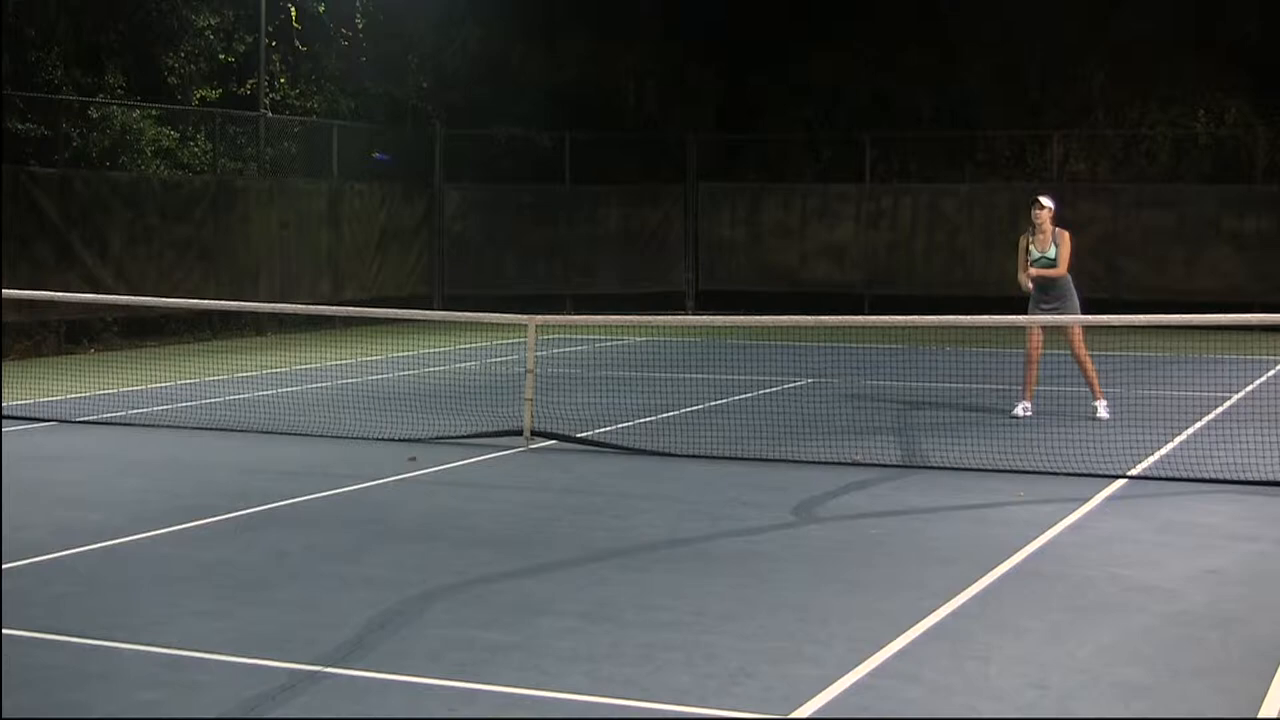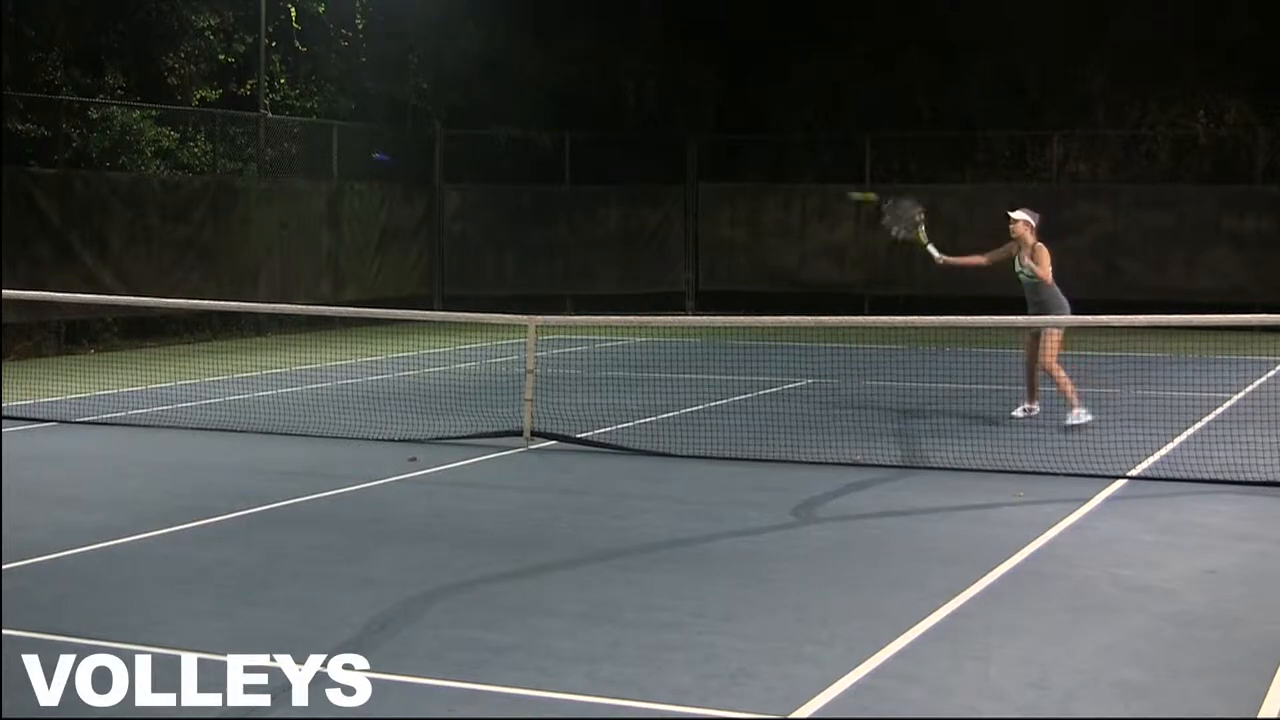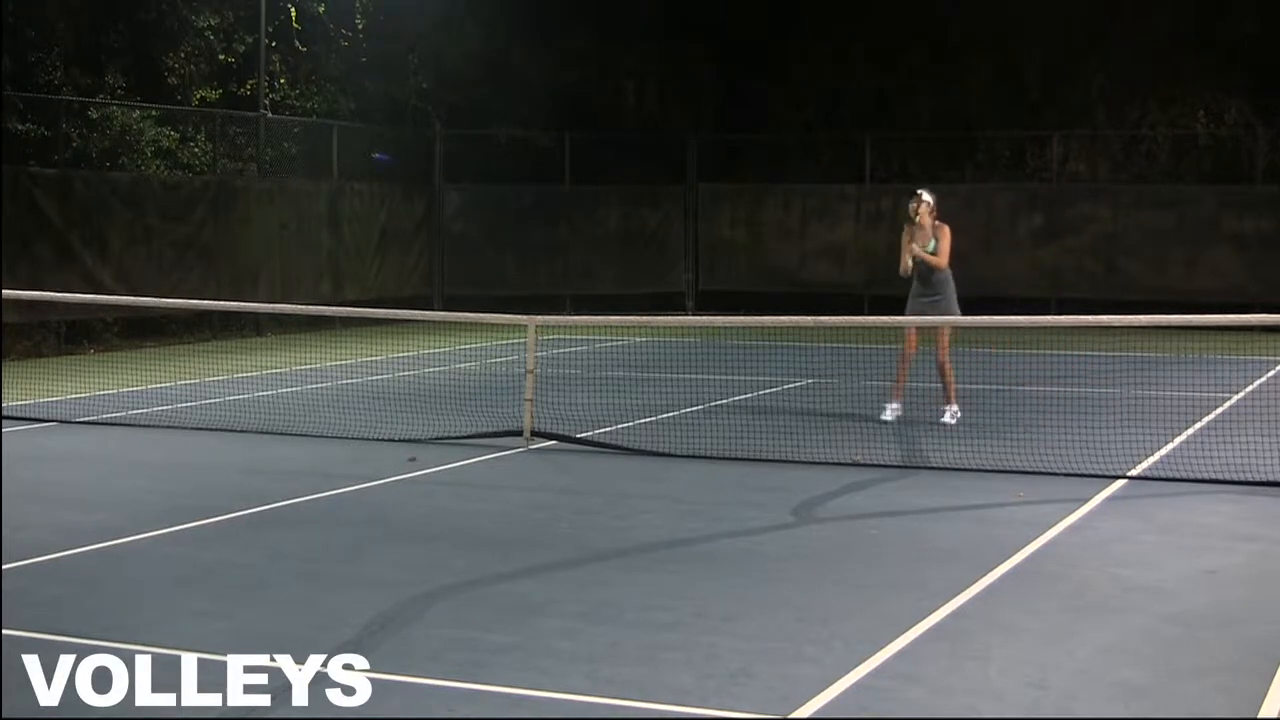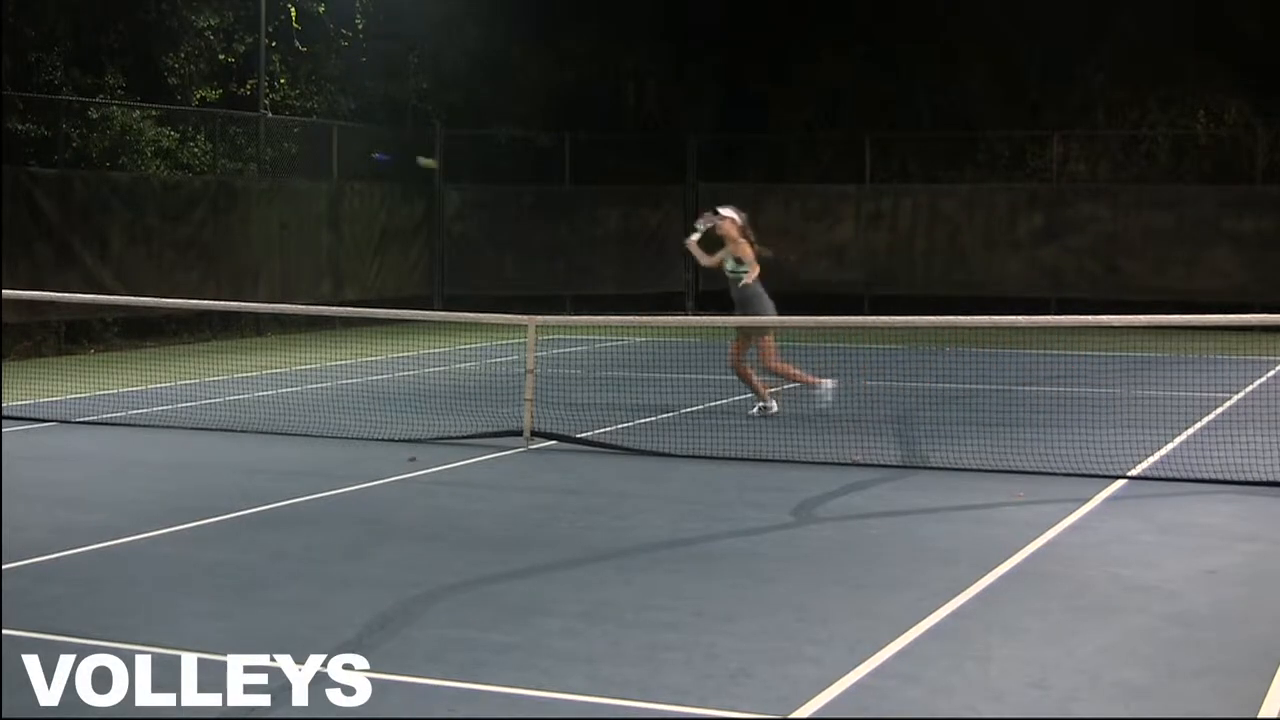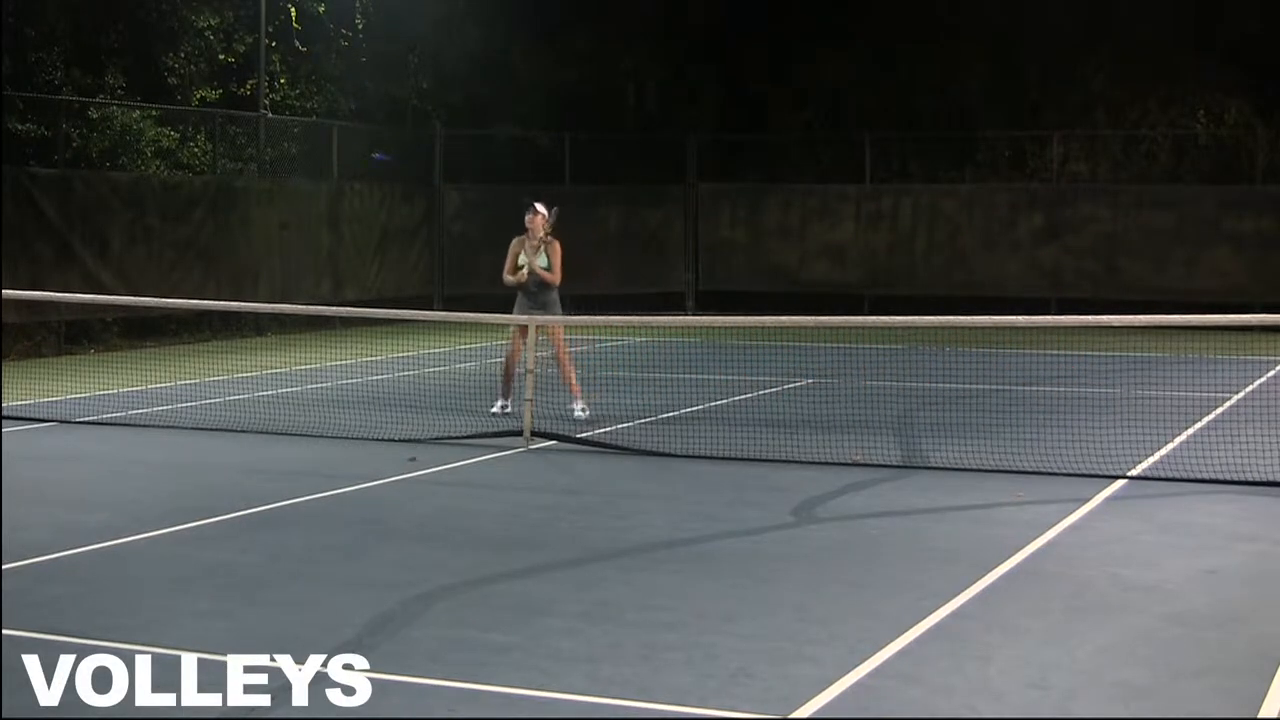
dt=1s
person 1, frame 1
left shoulder: (1062, 235)
right shoulder: (1025, 239)
left elbow: (1061, 270)
right elbow: (1022, 273)
left wrist: (1037, 271)
right wrist: (1024, 281)
left hip: (1064, 298)
right hip: (1039, 299)
left knee: (1079, 352)
right knee: (1032, 354)
left ankle: (1100, 401)
right ankle: (1026, 402)
person 1, frame 2
left shoulder: (1039, 248)
right shoulder: (1014, 247)
left elbow: (1048, 280)
right elbow: (983, 260)
left wrist: (1034, 265)
right wrist: (947, 260)
left hip: (1055, 312)
right hip: (1036, 312)
left knee: (1048, 363)
right knee: (1030, 364)
left ankle: (1077, 409)
right ankle: (1031, 404)
person 1, frame 3
left shoulder: (942, 230)
right shoulder: (908, 232)
left elbow: (942, 263)
right elbow: (904, 270)
left wrist: (920, 253)
right wrist: (906, 265)
left hip: (943, 295)
right hip: (918, 294)
left knee: (942, 357)
right knee: (907, 353)
left ankle: (951, 406)
right ankle: (895, 403)
person 1, frame 4
left shoulder: (741, 246)
right shoulder: (729, 247)
left elbow: (754, 268)
right elbow: (707, 262)
left wrist: (749, 276)
right wrist: (693, 244)
left hip: (757, 308)
right hip: (743, 310)
left knee: (770, 365)
right knee: (736, 363)
left ankle: (820, 384)
right ankle: (767, 401)
person 1, frame 5
left shoulder: (553, 245)
right shoulder: (517, 243)
left elbow: (556, 281)
right elbow: (506, 277)
left wrist: (536, 269)
right wrist: (517, 278)
left hip: (548, 306)
right hip: (524, 304)
left knee: (561, 353)
right knee: (511, 356)
left ankle: (578, 402)
right ankle: (504, 400)
